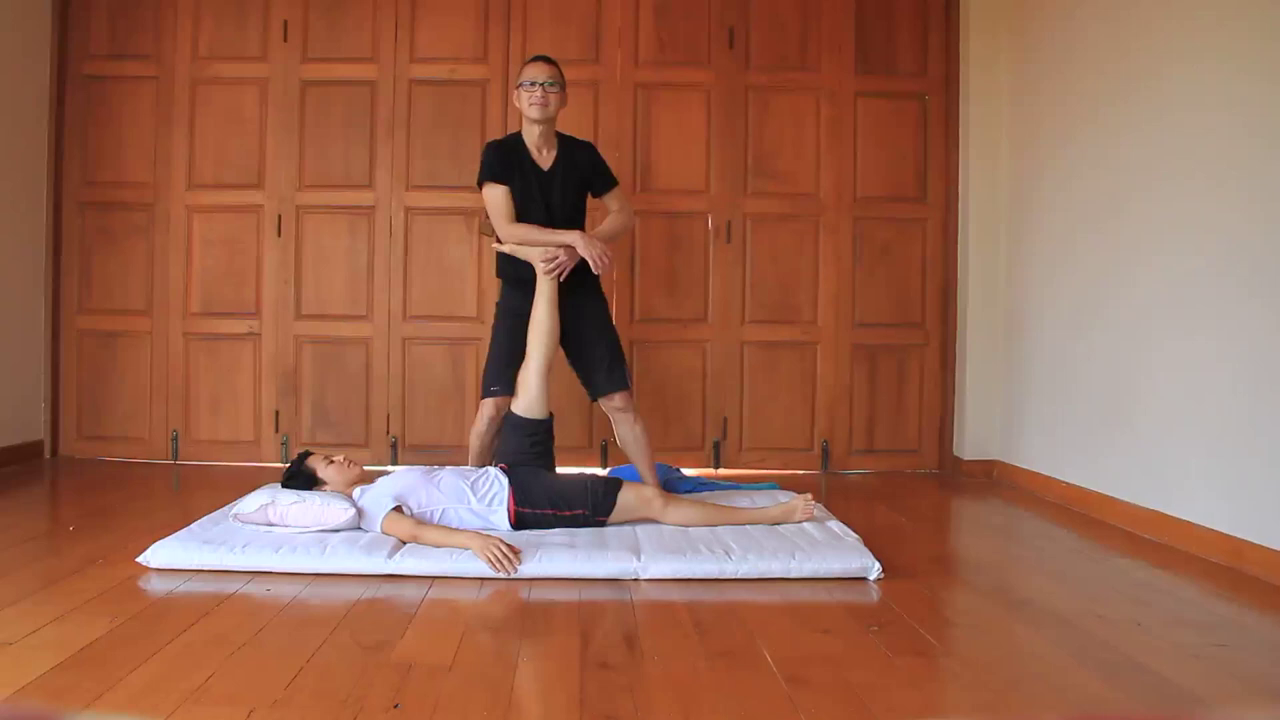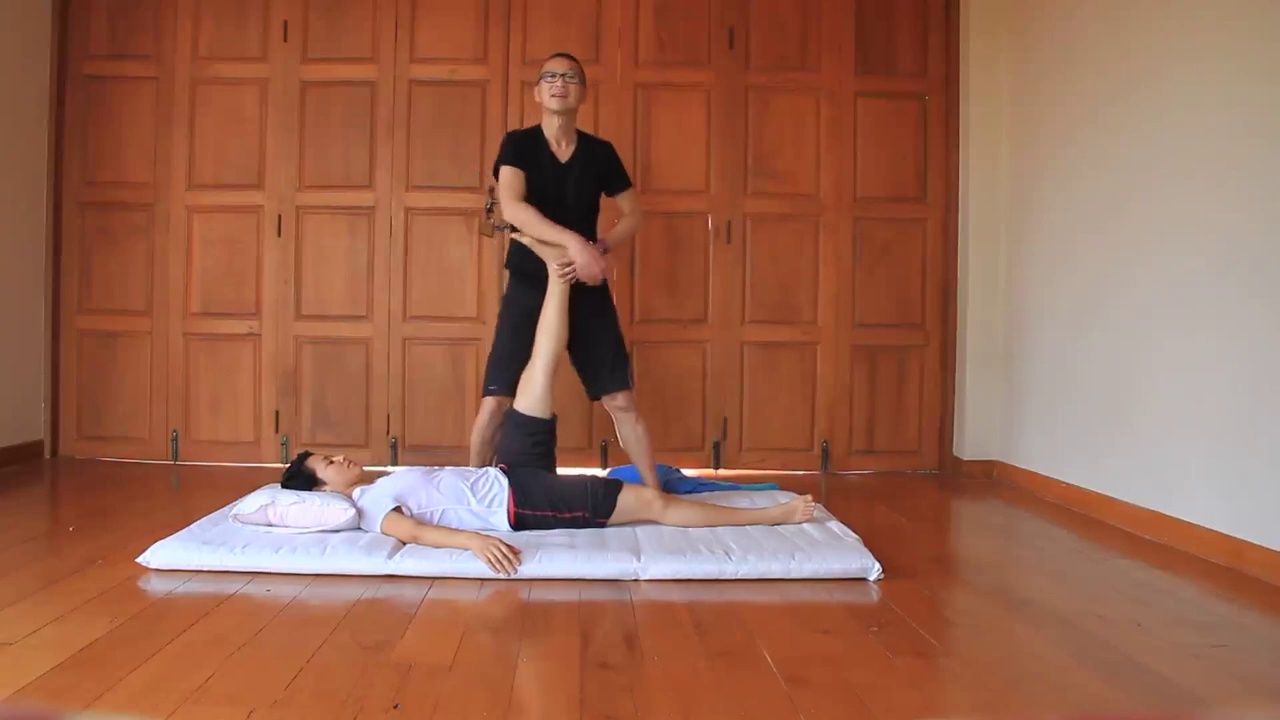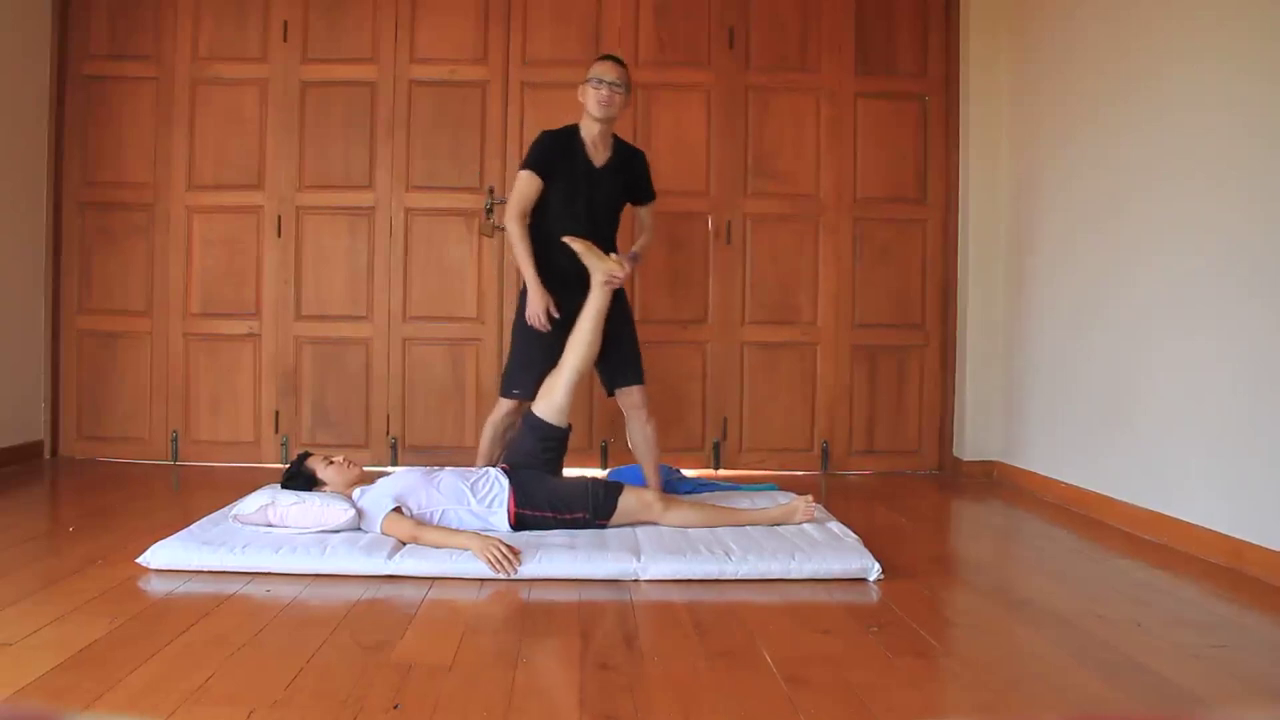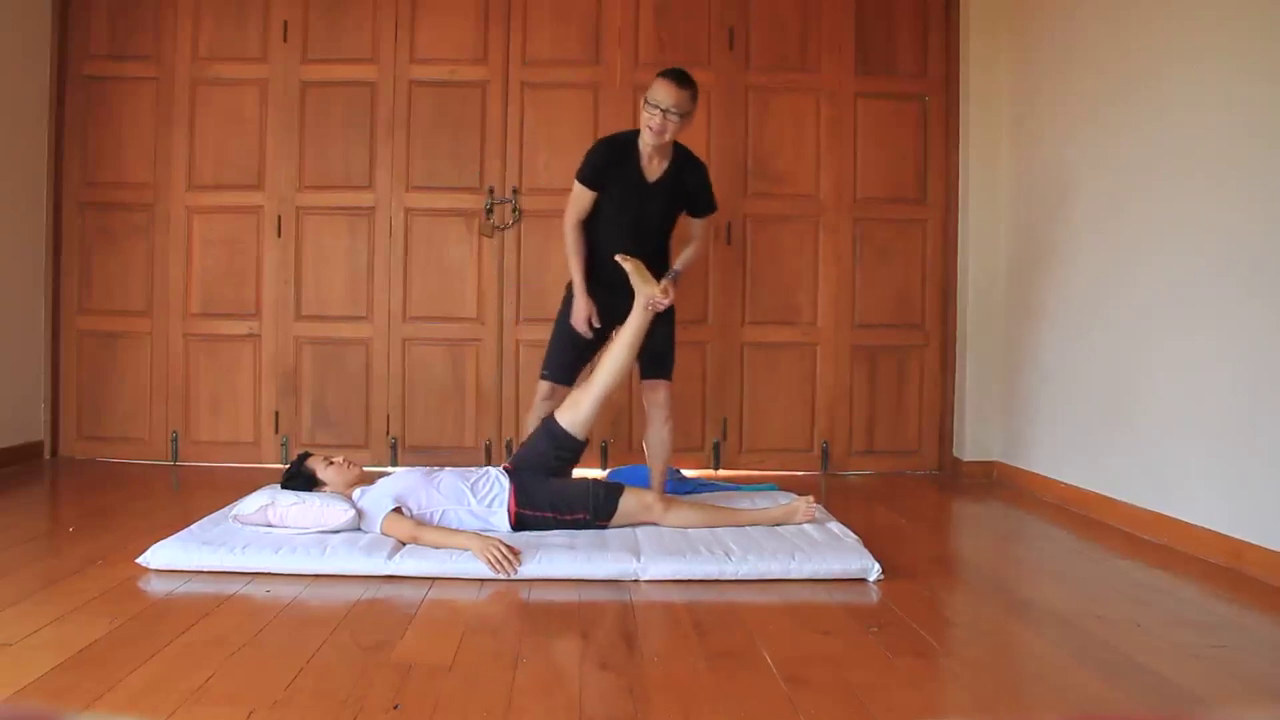
dt=0.4s
person 1, frame 1
left shoulder: (385, 482)
right shoulder: (370, 506)
right elbow: (414, 530)
right wrist: (473, 539)
left hip: (510, 477)
right hip: (518, 505)
left knee: (532, 375)
right knee: (651, 501)
right ankle: (771, 514)
person 1, frame 2
left shoulder: (383, 483)
right shoulder: (369, 508)
right elbow: (415, 532)
right wrist: (472, 537)
left hip: (510, 479)
right hip: (517, 503)
left knee: (539, 373)
right knee: (652, 503)
right ankle: (771, 514)
person 1, frame 3
left shoulder: (384, 484)
right shoulder: (369, 506)
right elbow: (413, 532)
right wrist: (472, 539)
left hip: (511, 478)
right hip: (518, 506)
left knee: (561, 381)
right knee: (651, 504)
left ankle: (601, 282)
right ankle: (772, 514)
person 1, frame 4
left shoulder: (387, 484)
right shoulder: (369, 507)
right elbow: (414, 532)
right wrist: (473, 539)
left hip: (514, 478)
right hip: (517, 507)
left knee: (589, 394)
right knee: (652, 505)
left ankle: (643, 304)
right ankle: (773, 515)
person 2, frame 1
left shoulder: (583, 154)
right shoulder: (499, 154)
left elbow: (622, 214)
right elbow: (506, 229)
left wrist: (577, 251)
right wrist: (575, 236)
left hip: (580, 293)
right hip: (521, 294)
left knee: (619, 401)
right knee: (493, 407)
left ankle: (657, 493)
person 2, frame 2
left shoulder: (601, 153)
right shoulder: (518, 145)
left elbow: (632, 217)
right elbow: (512, 208)
left wrist: (597, 250)
right wrist: (573, 241)
left hip: (588, 292)
right hip: (529, 289)
left knee: (621, 401)
right knee: (495, 402)
left ankle: (656, 494)
person 2, frame 3
left shoulder: (633, 160)
right shoulder: (552, 145)
left elbow: (646, 227)
right elbow: (515, 215)
left wrist: (630, 259)
right wrist: (535, 285)
right hip: (549, 289)
left knee: (635, 398)
right knee: (512, 402)
left ankle: (657, 496)
person 2, frame 4
left shoulder: (692, 172)
right shoulder: (608, 152)
left elbow: (697, 238)
right elbow: (572, 221)
left wrist: (671, 278)
right wrist: (580, 294)
right hip: (595, 286)
left knee: (658, 396)
right knee: (550, 388)
left ankle: (656, 496)
